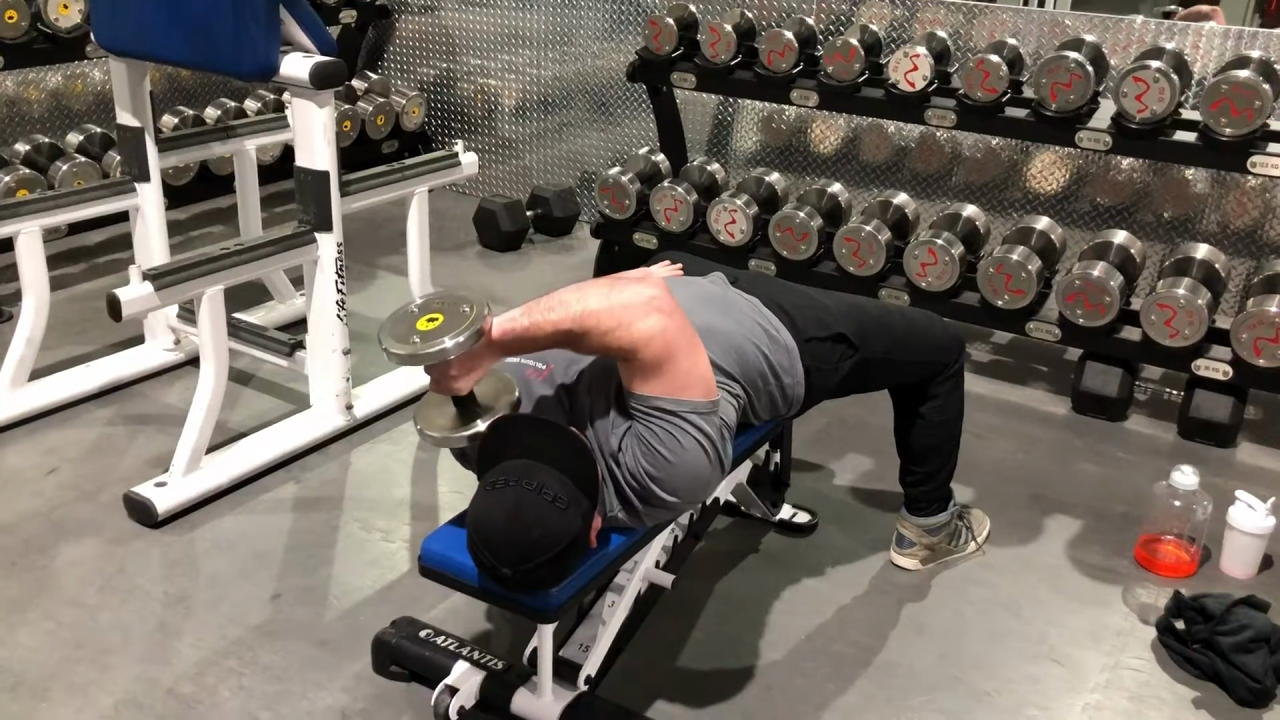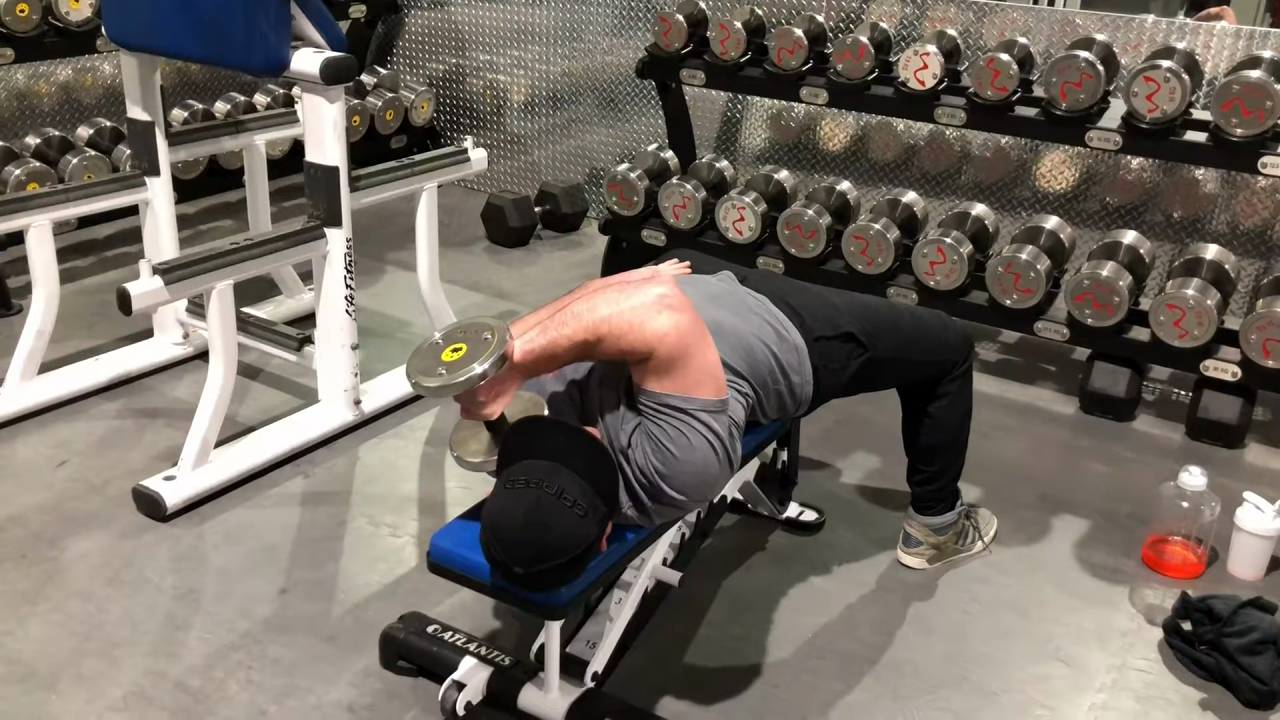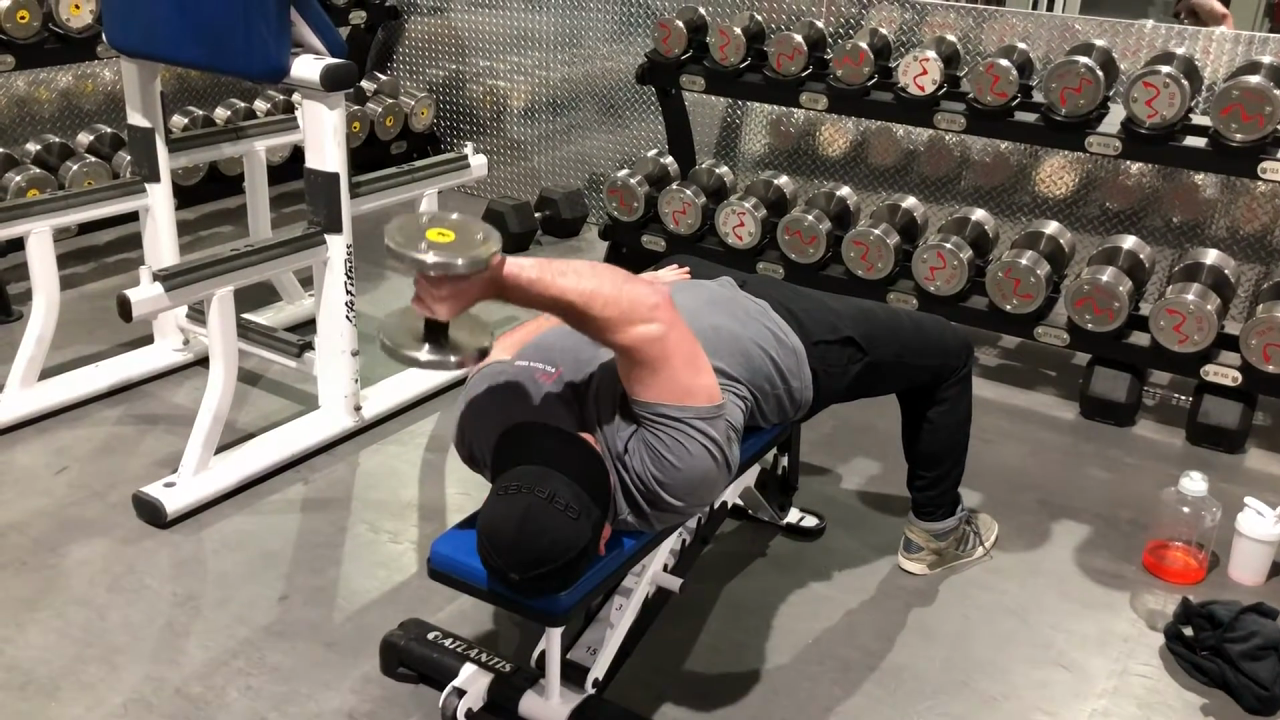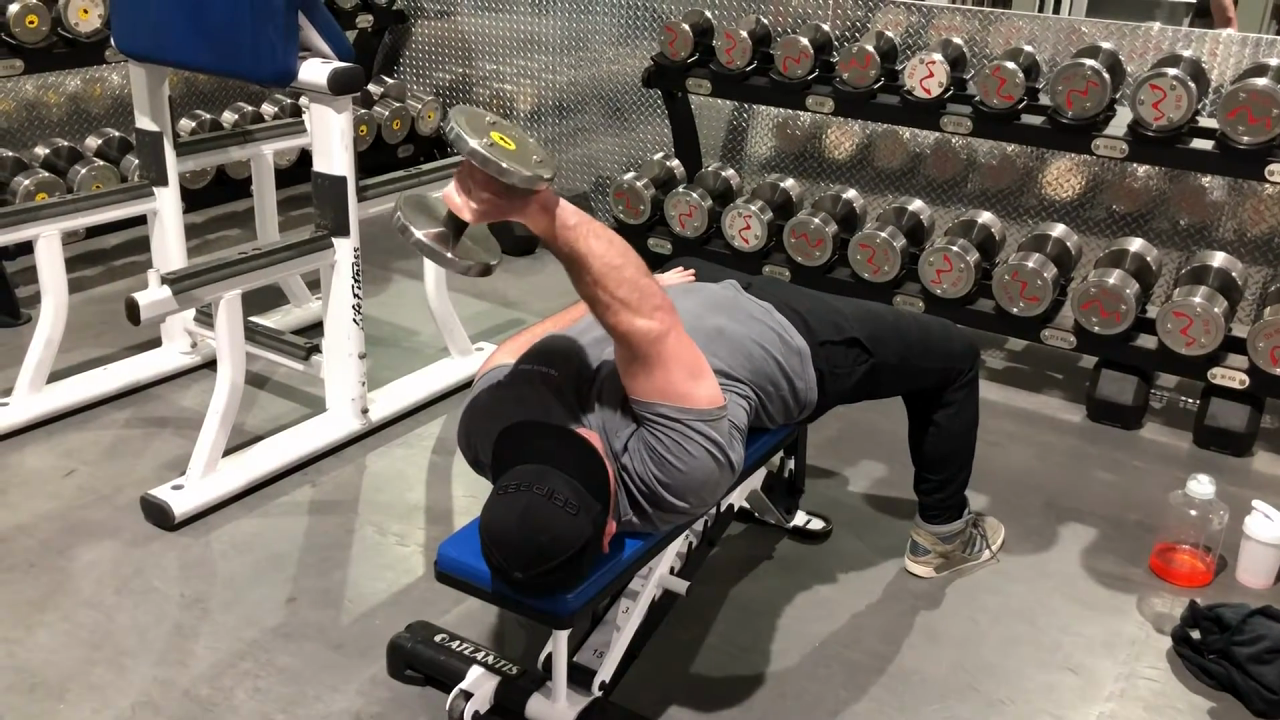
dt=1s
person 1, frame 1
right shoulder: (666, 472)
right elbow: (646, 310)
left wrist: (626, 278)
right wrist: (487, 341)
right knee: (940, 348)
right ankle: (927, 526)
person 1, frame 2
left shoulder: (496, 421)
right shoulder: (677, 470)
right elbow: (661, 310)
left wrist: (627, 278)
right wrist: (514, 364)
right knee: (948, 346)
right ankle: (935, 525)
person 1, frame 3
left shoulder: (481, 426)
right shoulder: (674, 475)
left elbow: (503, 344)
right elbow: (646, 317)
right wrist: (481, 281)
right knee: (946, 352)
right ankle: (935, 531)
person 1, frame 4
left shoulder: (483, 425)
right shoulder: (676, 472)
left elbow: (508, 353)
right elbow: (645, 321)
left wrist: (602, 296)
right wrist: (531, 207)
right knee: (953, 356)
right ankle: (942, 534)
